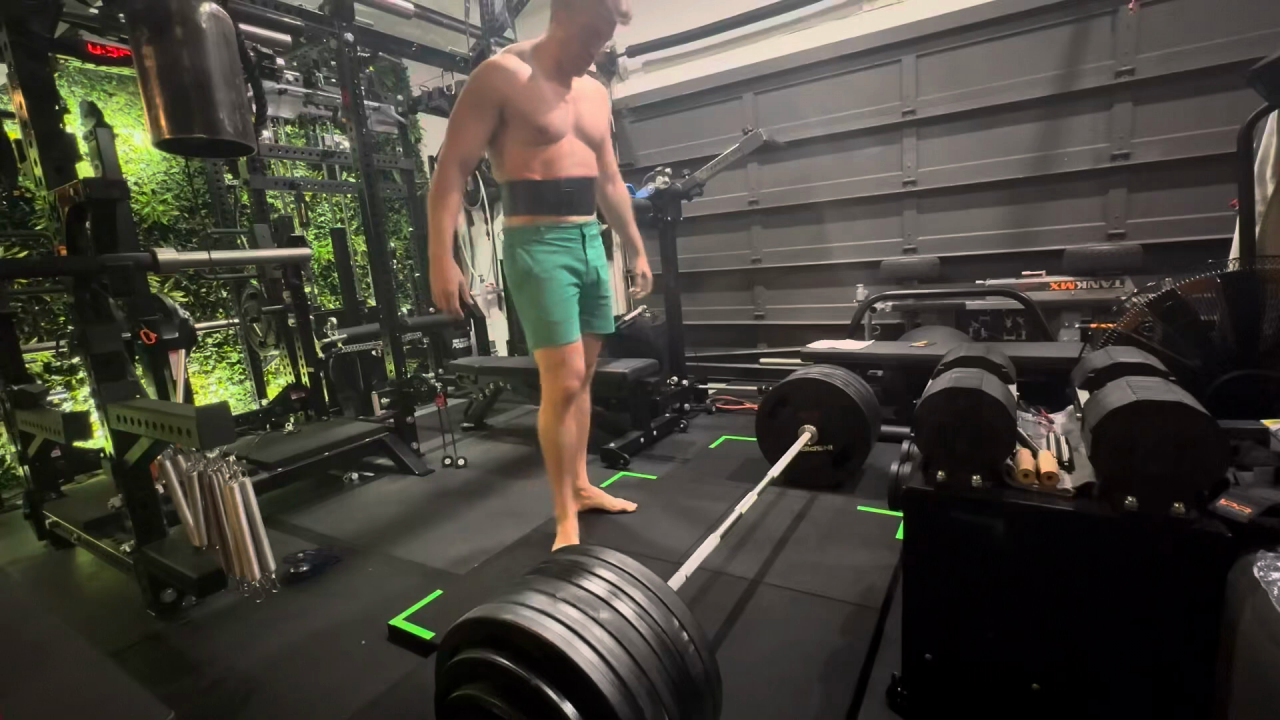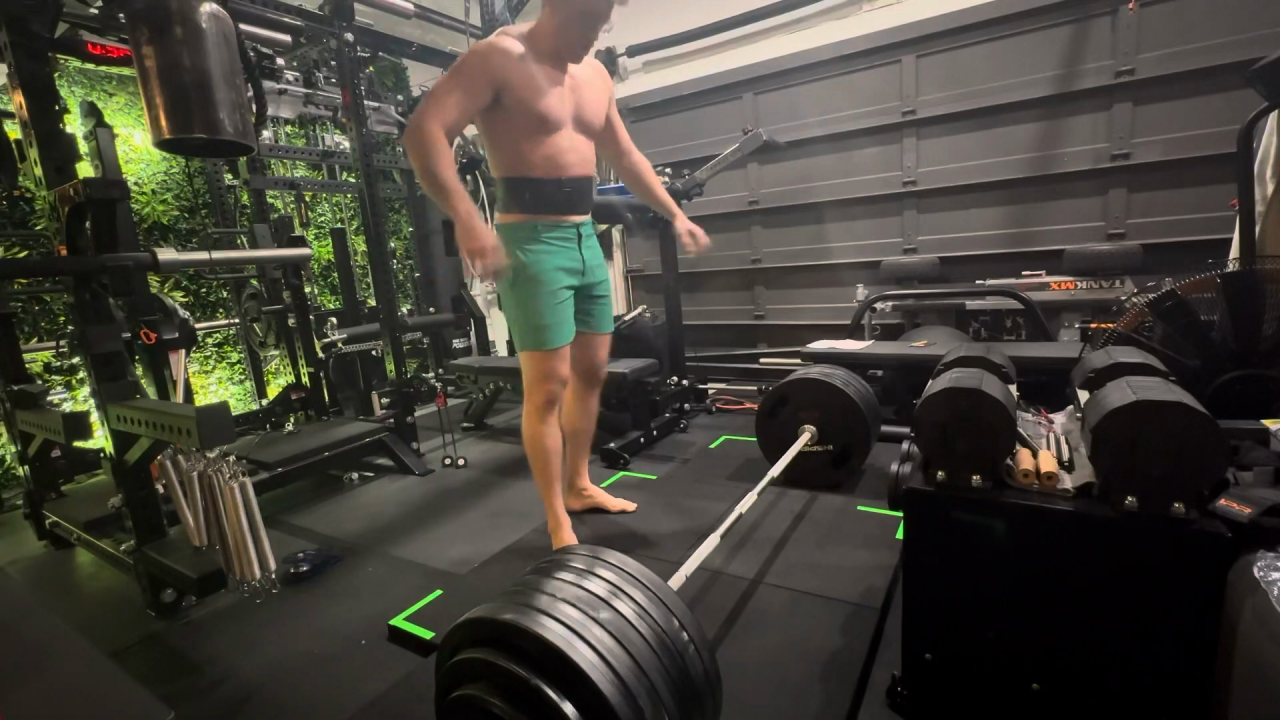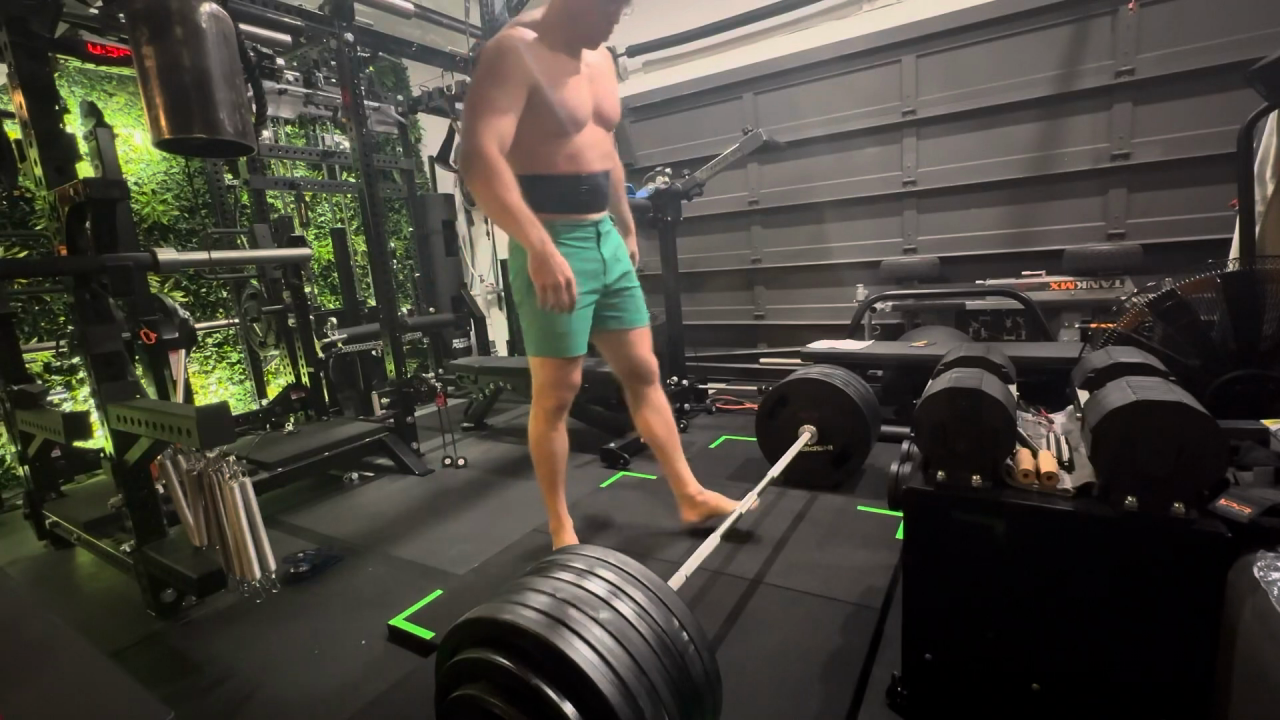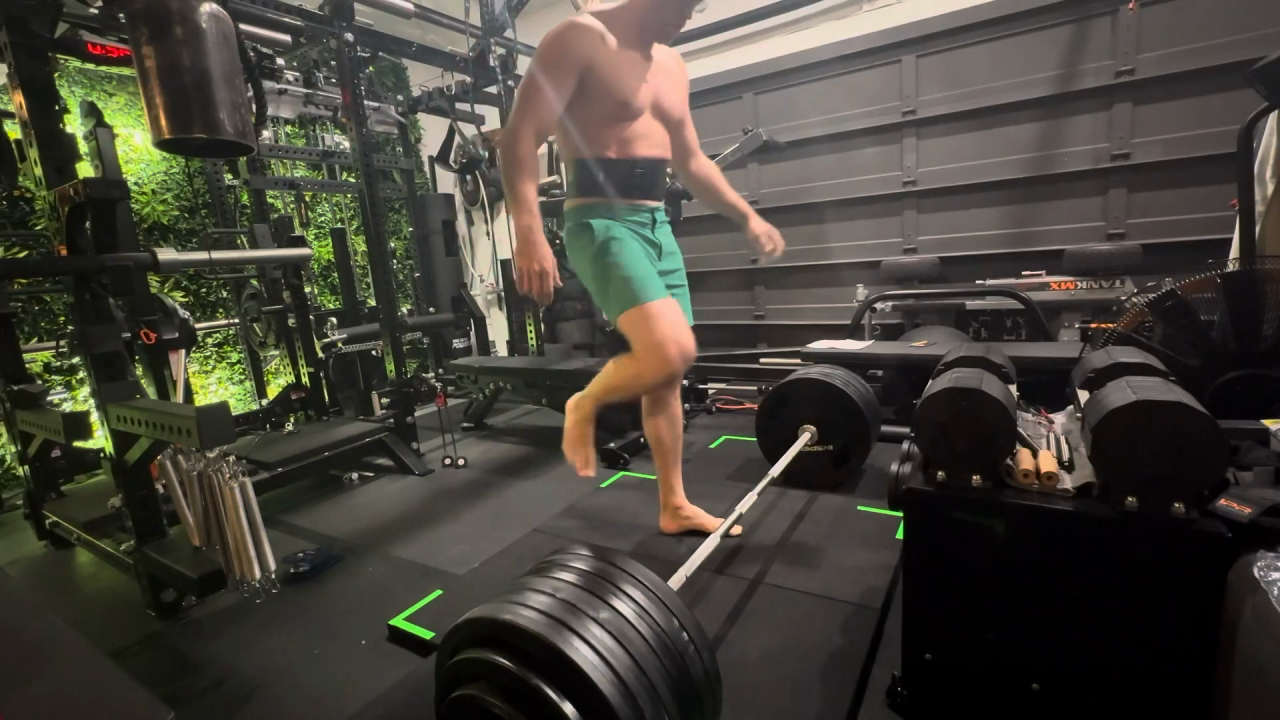
dt=0.5s
person 1, frame 1
left shoulder: (595, 92)
right shoulder: (502, 76)
right elbow: (452, 168)
left wrist: (637, 249)
right wrist: (442, 258)
left hip: (589, 241)
right hip: (537, 244)
left knee: (583, 376)
right knee: (564, 383)
left ankle: (580, 485)
right ankle: (563, 517)
person 1, frame 2
left shoulder: (595, 75)
right shoulder: (499, 59)
left elbow: (627, 158)
right elbow: (423, 131)
left wrist: (676, 213)
right wrist: (467, 218)
left hip: (586, 238)
right hip: (530, 244)
left knee: (590, 375)
right knee: (550, 387)
left ankle: (579, 486)
right ankle: (561, 528)
person 1, frame 3
left shoulder: (600, 60)
right shoulder: (514, 52)
right elbow: (479, 157)
left wrist: (627, 229)
right wrist: (538, 247)
left hip: (605, 239)
right hip: (554, 245)
left knee: (643, 374)
right knee: (557, 392)
left ankle: (689, 496)
right ankle: (561, 530)
person 1, frame 4
left shoulder: (672, 66)
left elbow: (690, 160)
right elbow: (519, 136)
left wrist: (747, 219)
right wrist: (529, 232)
left hip: (656, 227)
right hip: (602, 224)
left knee: (665, 365)
right knee: (671, 354)
left ankle: (674, 505)
right ankle: (586, 409)
